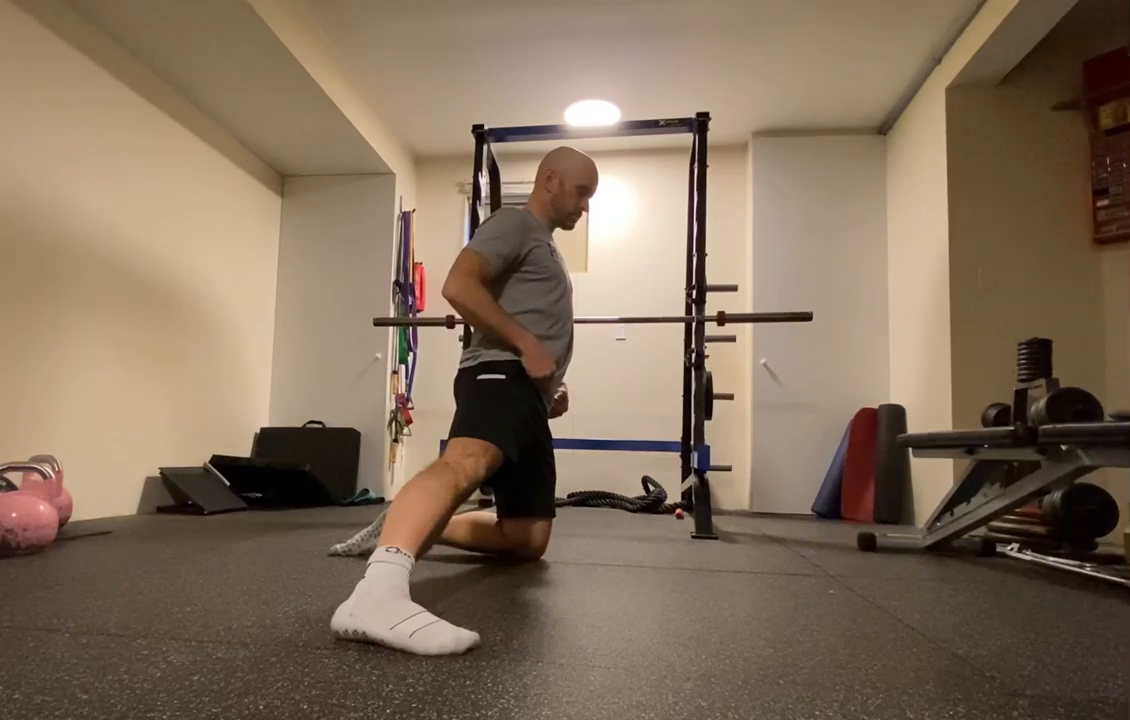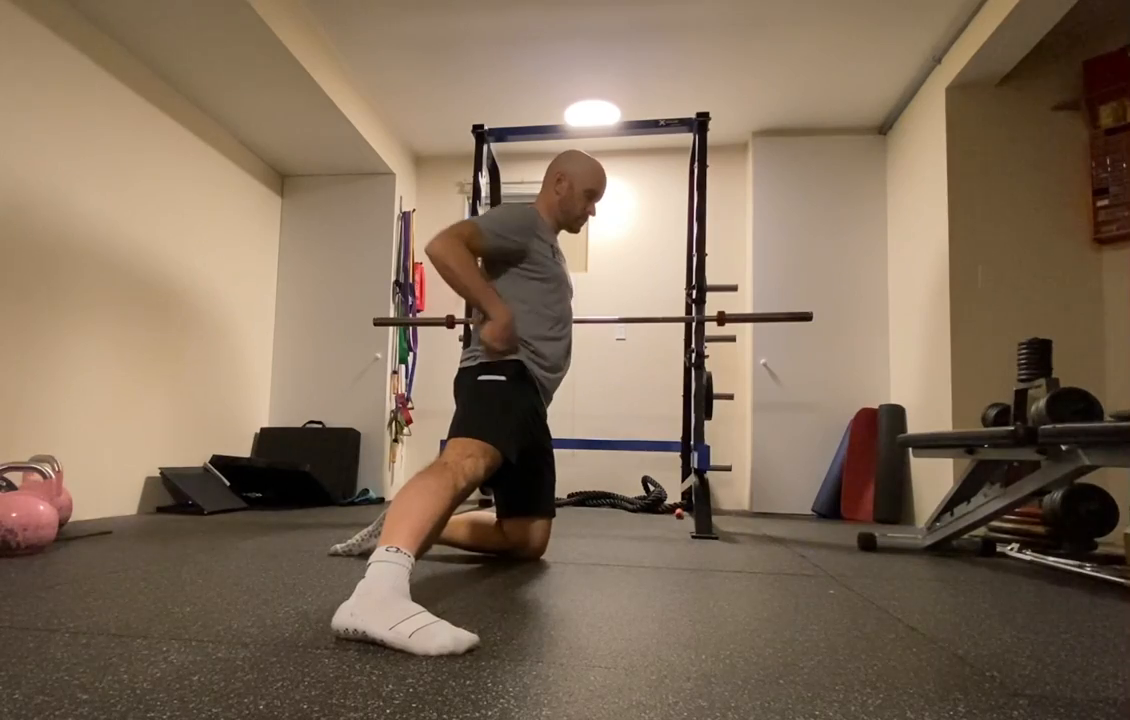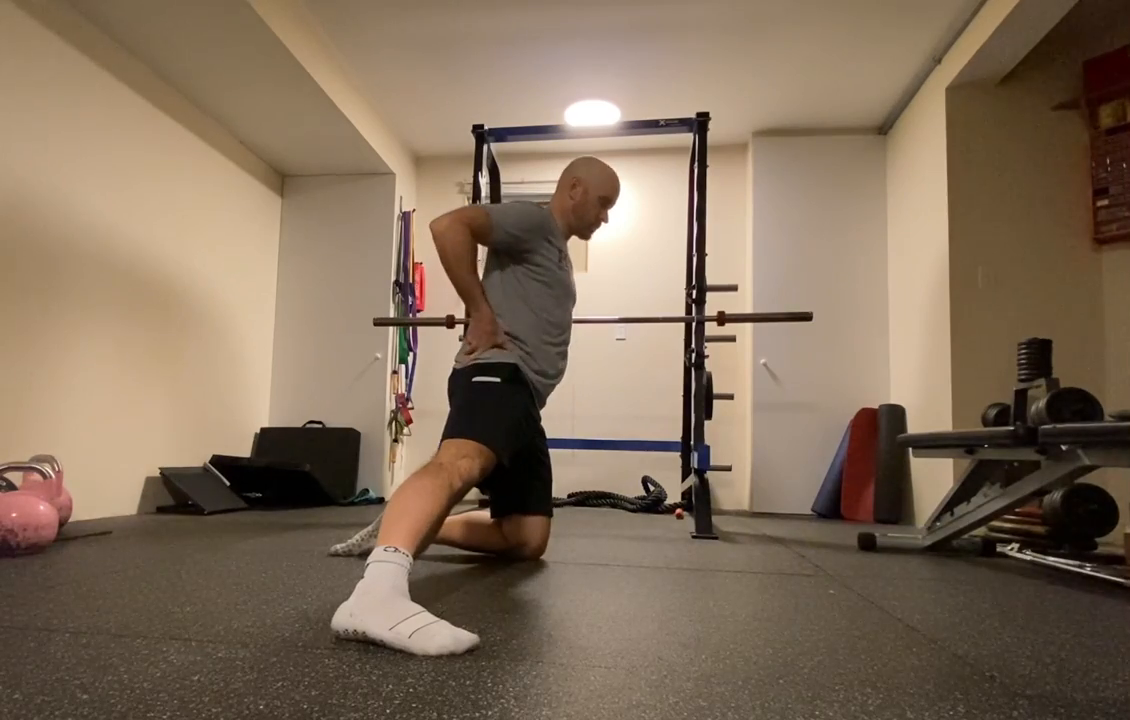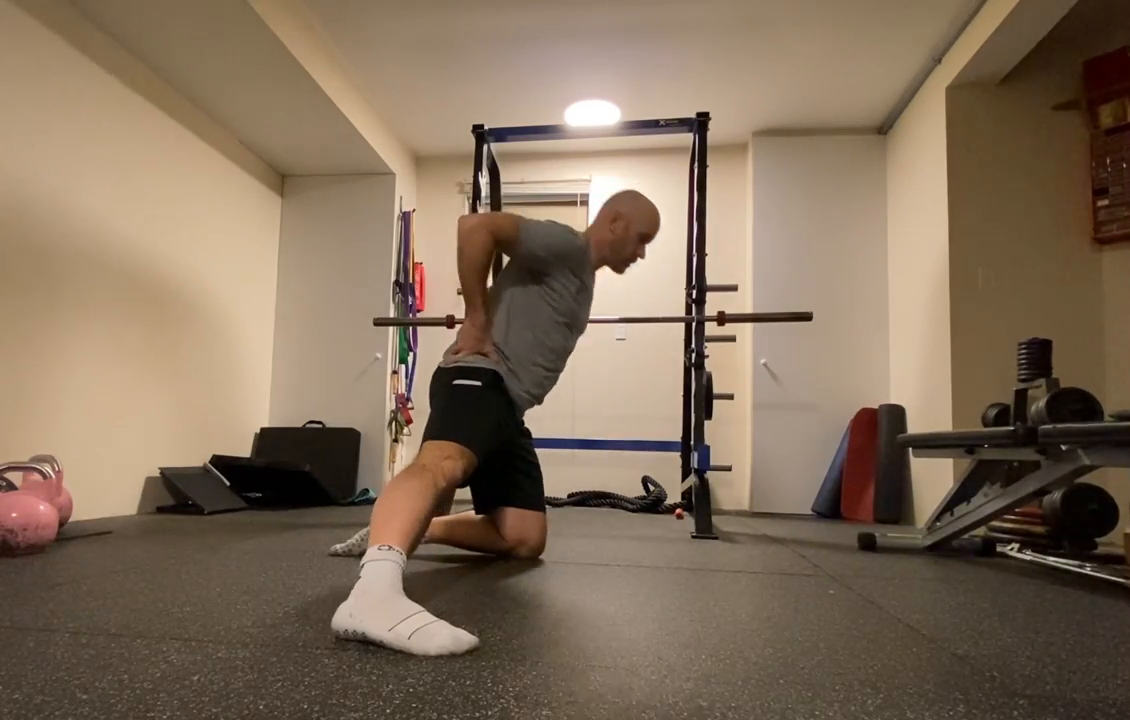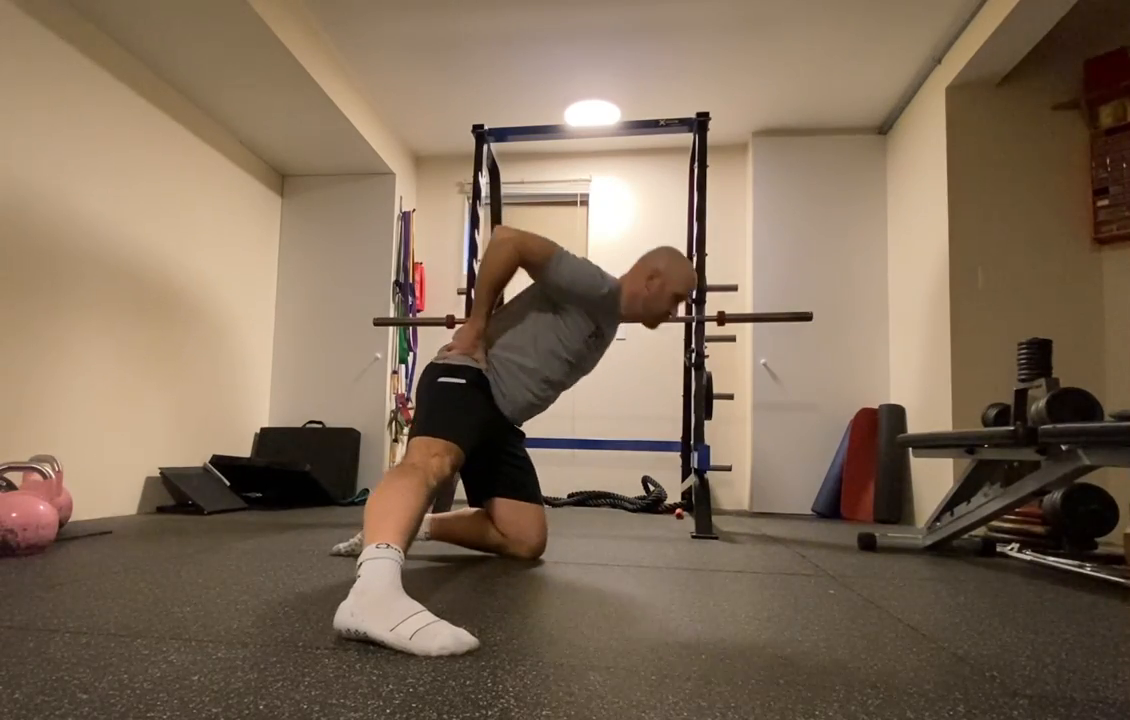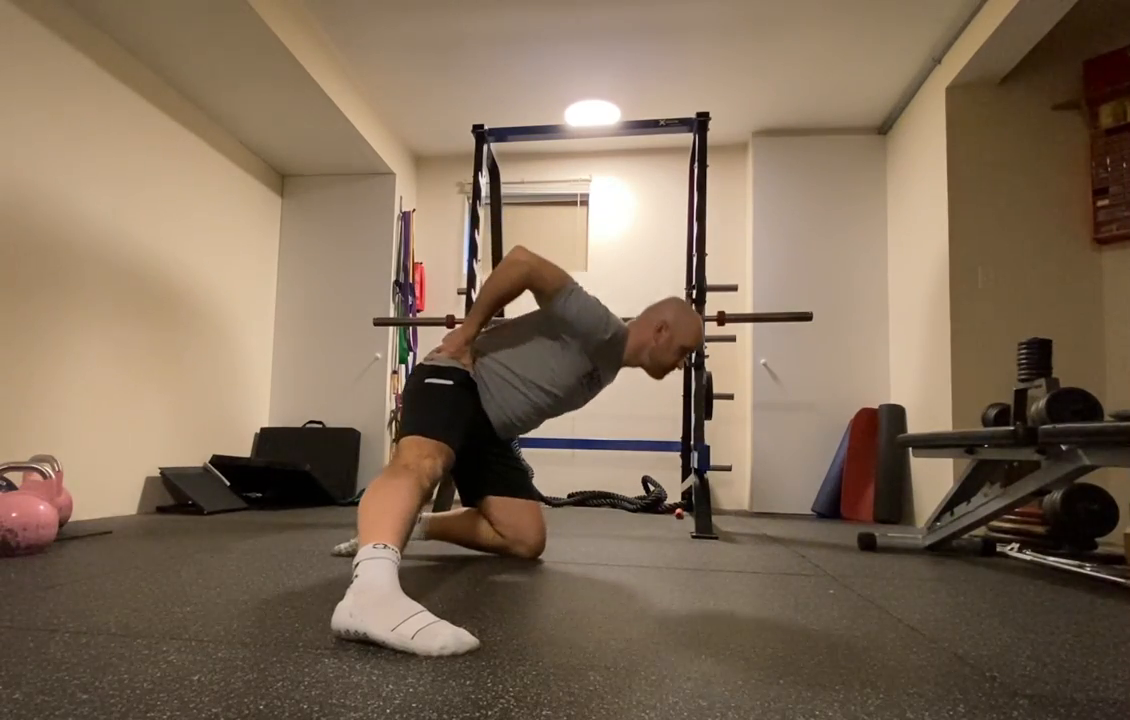
dt=0.4s
person 1, frame 1
left shoulder: (544, 243)
right shoulder: (516, 224)
right elbow: (458, 285)
left wrist: (551, 385)
right wrist: (527, 344)
left hip: (528, 395)
right hip: (502, 376)
left knee: (527, 541)
right knee: (465, 463)
left ankle: (409, 530)
right ankle: (378, 590)
person 1, frame 2
left shoulder: (548, 246)
right shoulder: (523, 222)
right elbow: (443, 244)
right wrist: (496, 311)
left hip: (529, 396)
right hip: (502, 377)
left knee: (527, 540)
right knee: (464, 463)
left ankle: (408, 530)
right ankle: (379, 589)
person 1, frame 3
left shoulder: (556, 249)
right shoulder: (534, 221)
right elbow: (448, 225)
right wrist: (480, 312)
left hip: (524, 398)
right hip: (497, 376)
left knee: (526, 541)
right knee: (460, 464)
left ankle: (409, 530)
right ankle: (377, 589)
person 1, frame 4
left shoulder: (583, 274)
right shoulder: (565, 246)
right elbow: (475, 226)
right wrist: (476, 320)
left hip: (508, 407)
right hip: (478, 378)
left knee: (525, 540)
right knee: (441, 465)
left ankle: (408, 528)
right ankle: (373, 590)
person 1, frame 5
left shoulder: (609, 322)
right shoulder: (595, 288)
right elbow: (507, 238)
right wrist: (476, 325)
left hip: (500, 416)
right hip: (466, 379)
left knee: (526, 539)
right knee: (429, 462)
left ankle: (409, 527)
right ankle: (373, 587)
person 1, frame 6
left shoulder: (610, 364)
right shoulder: (600, 329)
right elbow: (522, 260)
right wrist: (468, 331)
left hip: (489, 426)
right hip: (453, 381)
left knee: (526, 539)
right knee: (418, 464)
left ankle: (406, 526)
right ankle: (371, 587)
